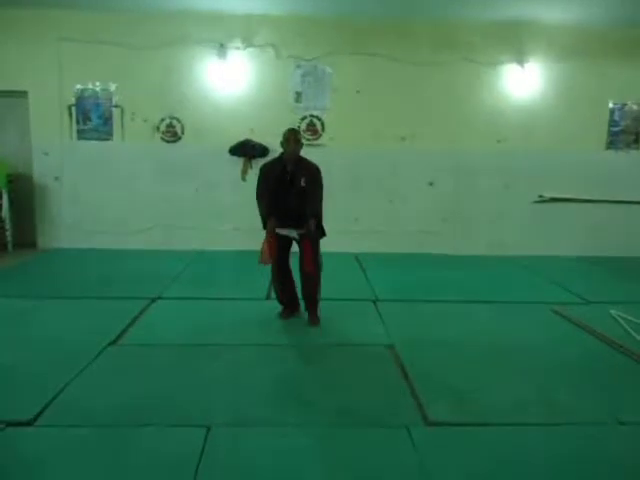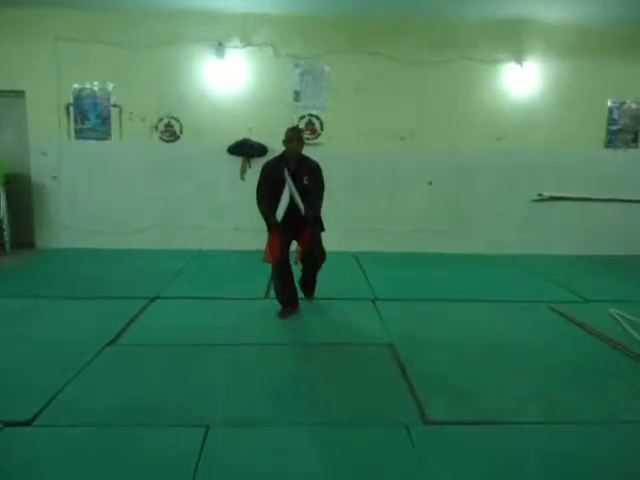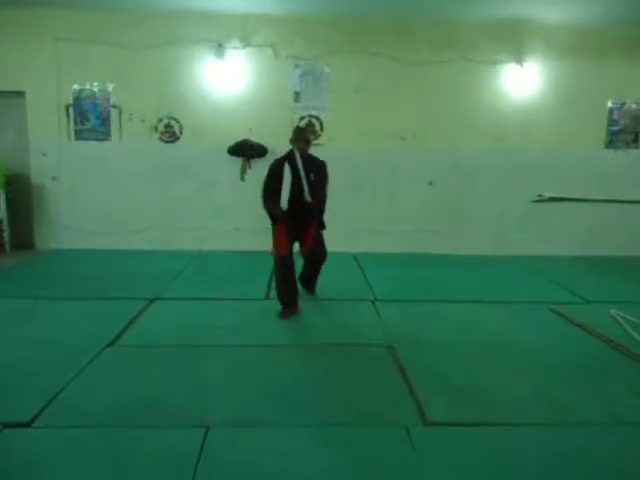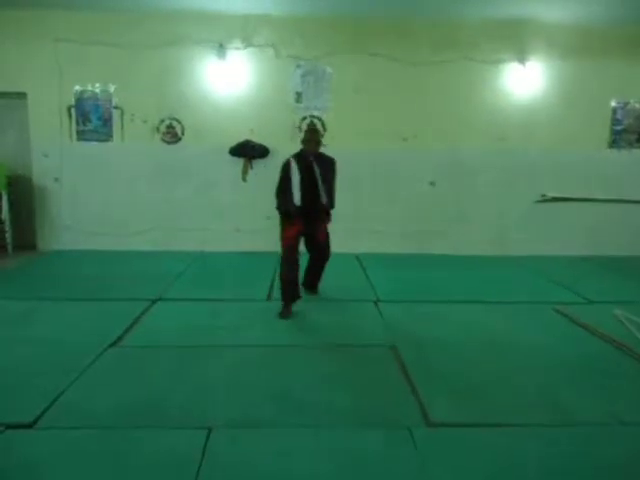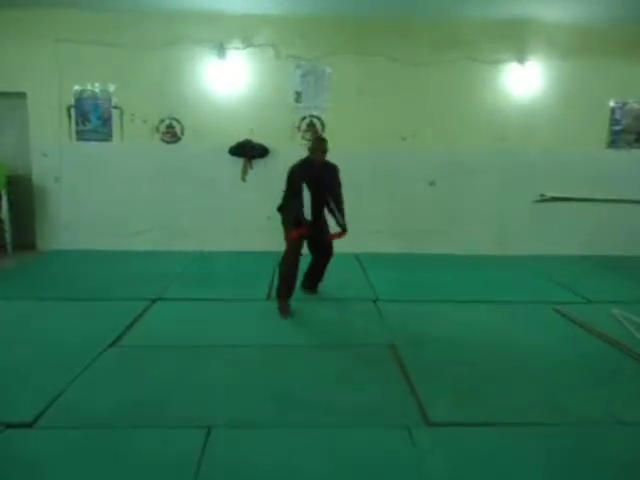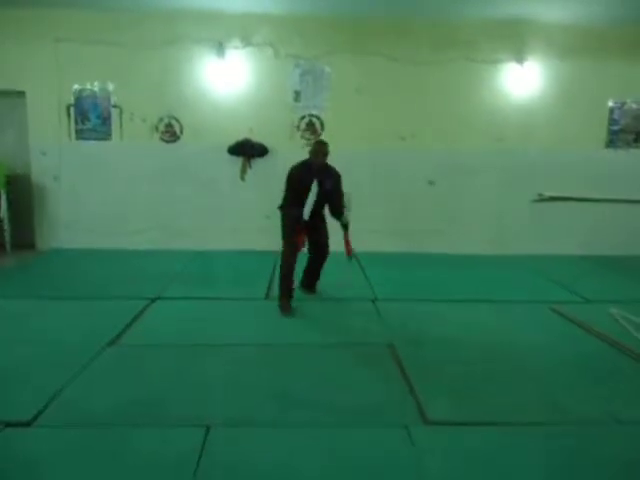
dt=0.2s
person 1, frame 1
left shoulder: (311, 170)
right shoulder: (269, 169)
left elbow: (315, 198)
right elbow: (263, 197)
left wrist: (313, 220)
right wrist: (269, 220)
left hip: (306, 223)
right hip: (279, 224)
left knee: (310, 265)
right knee: (279, 267)
left ankle: (312, 309)
right ankle: (289, 305)
person 1, frame 2
left shoulder: (313, 167)
right shoulder: (271, 167)
left elbow: (317, 194)
right elbow: (262, 196)
left wrist: (311, 212)
right wrist: (271, 216)
left hip: (306, 219)
right hip: (280, 221)
left knee: (315, 256)
right knee: (279, 263)
left ankle: (307, 285)
right ankle: (289, 303)
person 1, frame 3
left shoulder: (318, 165)
right shoulder: (278, 165)
left elbow: (321, 191)
right elbow: (268, 194)
left wrist: (316, 205)
right wrist: (275, 211)
left hip: (309, 218)
right hip: (284, 219)
left knee: (317, 255)
right knee: (283, 261)
left ankle: (307, 282)
right ankle: (289, 304)
person 1, frame 4
left shoulder: (328, 163)
right shoulder: (291, 163)
left elbow: (328, 187)
right elbow: (282, 191)
left wrist: (326, 205)
right wrist: (289, 207)
left hip: (316, 215)
right hip: (294, 215)
left knee: (322, 252)
right knee: (289, 253)
left ankle: (310, 283)
right ankle: (288, 300)
person 1, frame 5
left shoulder: (331, 170)
right shoulder: (297, 170)
left elbow: (335, 197)
right elbow: (291, 198)
left wrist: (340, 220)
right wrist: (301, 217)
left hip: (316, 216)
right hip: (295, 217)
left knee: (325, 250)
right knee: (292, 253)
left ankle: (310, 284)
right ankle: (283, 298)
person 1, frame 6
left shoulder: (332, 175)
right shoulder: (297, 171)
left elbow: (336, 201)
right elbow: (289, 199)
left wrist: (342, 219)
right wrist: (299, 216)
left hip: (316, 215)
right hip: (293, 216)
left knee: (321, 249)
right knee: (290, 252)
left ankle: (308, 283)
right ankle: (285, 297)
